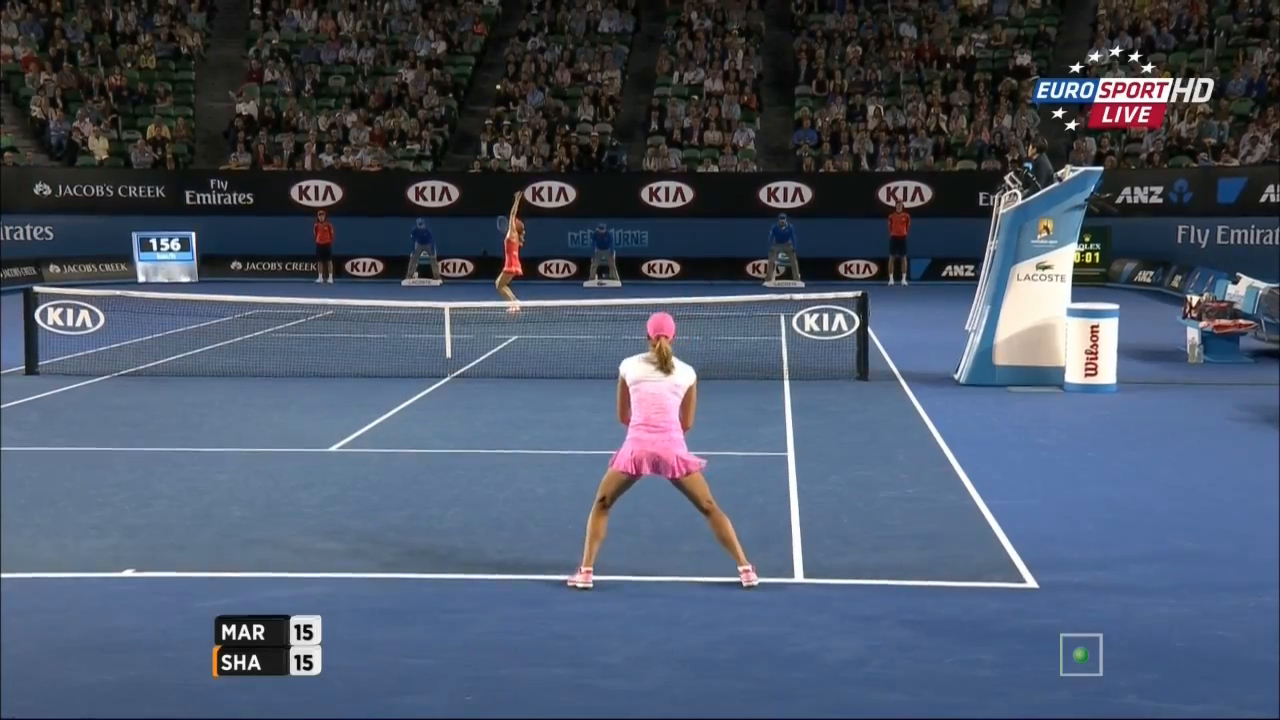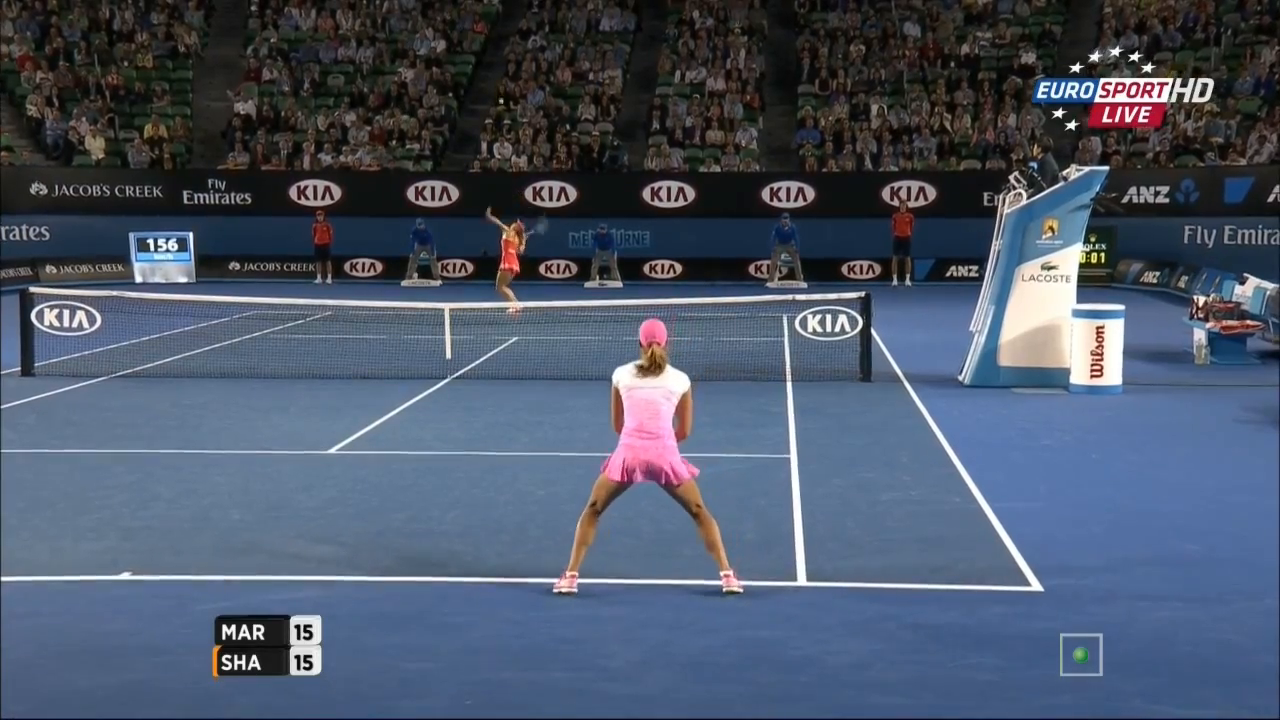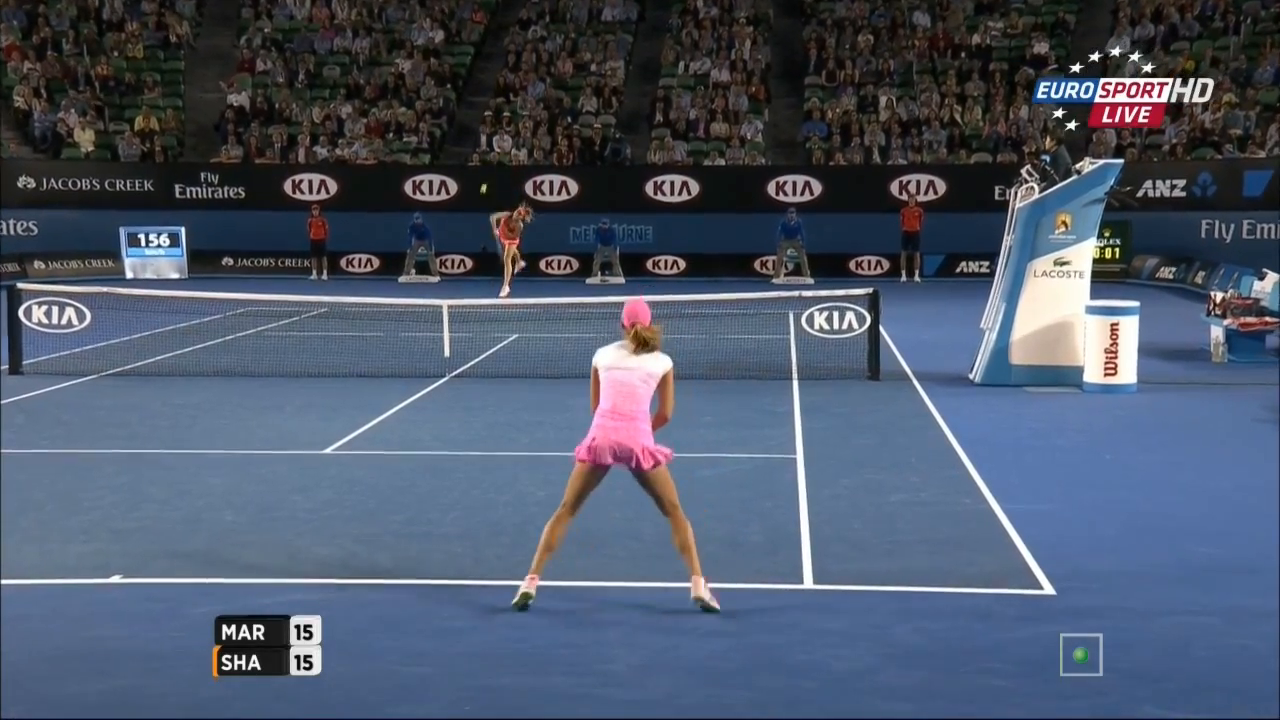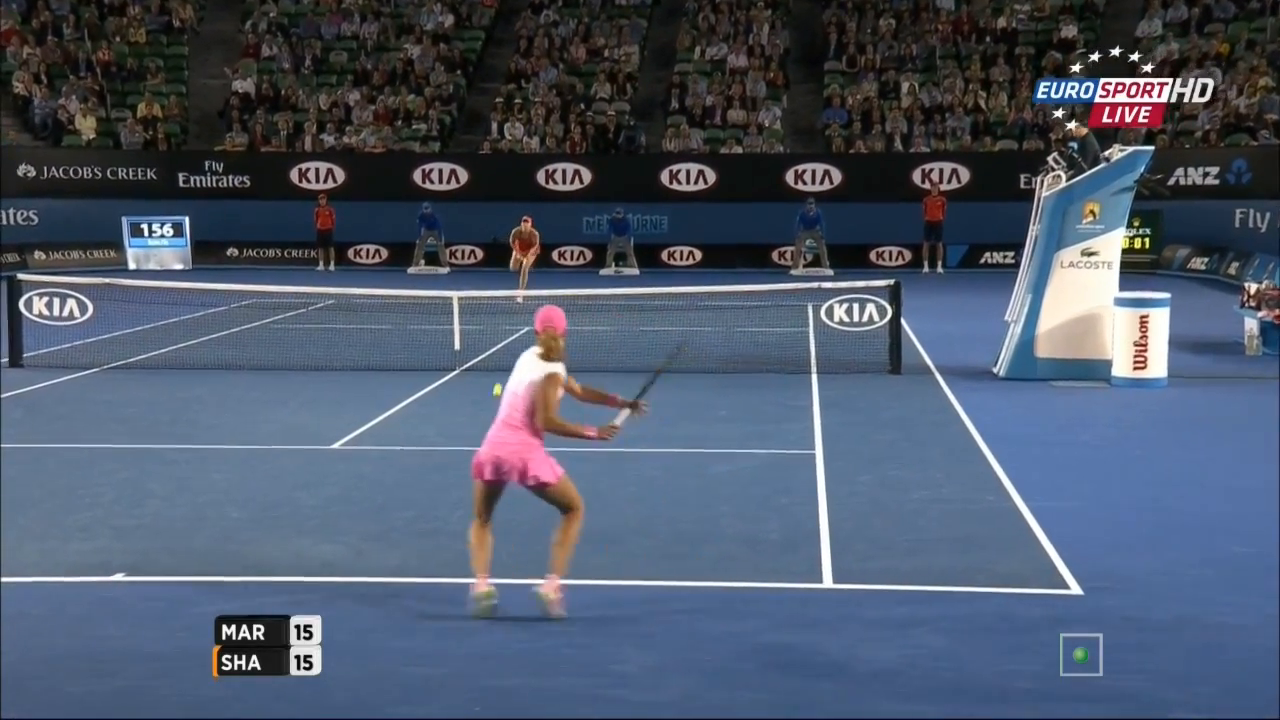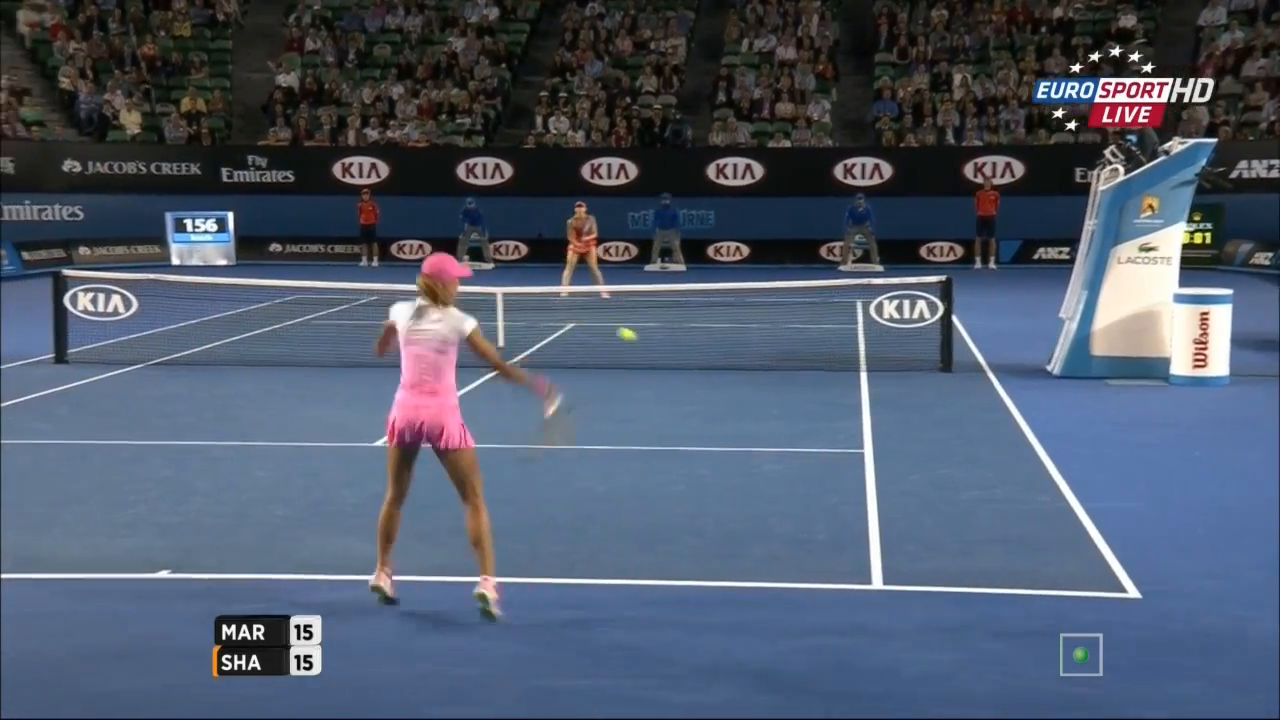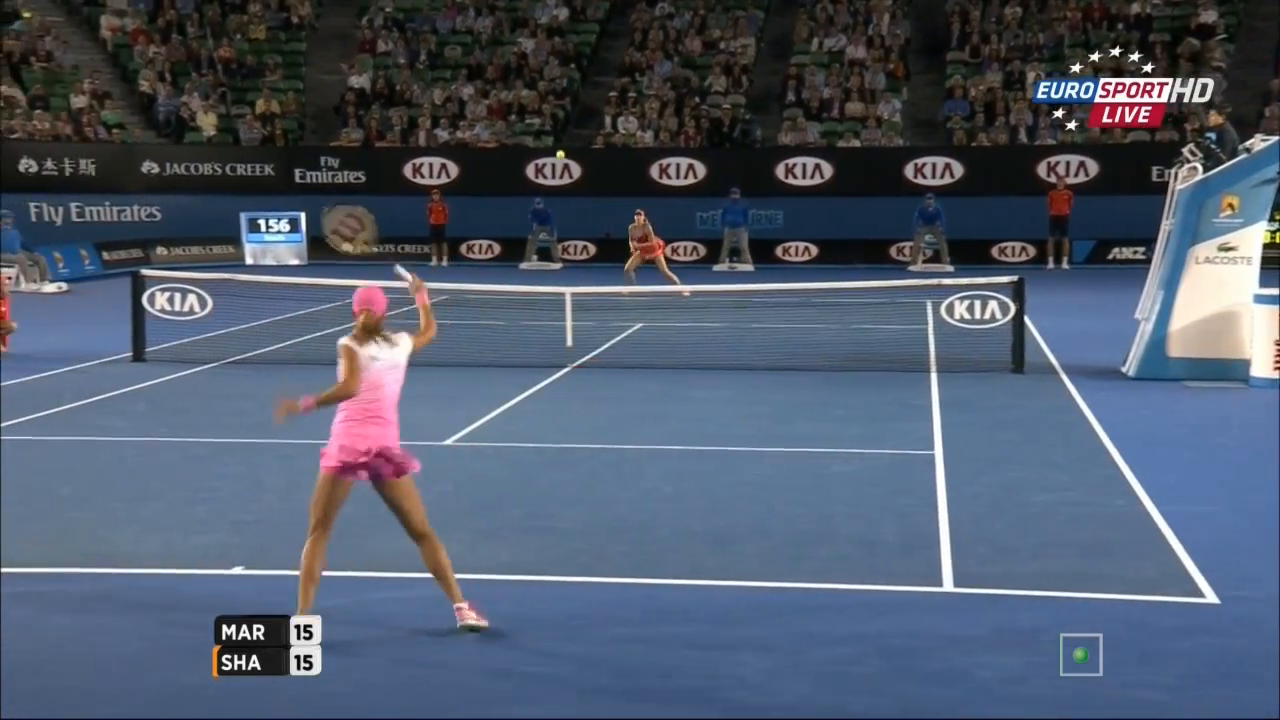
dt=0.4s
person 1, frame 1
left shoulder: (628, 366)
right shoulder: (687, 372)
right elbow: (687, 422)
left hip: (636, 446)
right hip: (672, 447)
left knee: (601, 505)
right knee: (710, 508)
left ankle: (585, 571)
right ankle: (745, 570)
person 1, frame 2
left shoulder: (621, 374)
right shoulder: (681, 379)
right elbow: (684, 431)
left hip: (628, 452)
right hip: (665, 454)
left knee: (593, 511)
right knee: (699, 512)
left ankle: (570, 576)
right ankle: (728, 576)
person 1, frame 3
left shoulder: (602, 355)
right shoulder: (662, 361)
right elbow: (665, 414)
left hip: (601, 436)
right hip: (639, 440)
left knee: (566, 510)
right knee: (674, 512)
left ankle: (532, 581)
right ankle: (698, 584)
person 1, frame 4
left shoulder: (530, 356)
right shoulder: (552, 369)
left elbow: (578, 391)
right elbow: (545, 421)
left wrist: (623, 402)
right wrist: (588, 433)
left hip: (493, 450)
right hip: (526, 454)
left knee: (481, 521)
right knee: (574, 511)
left ankle: (482, 583)
right ankle: (552, 584)
person 1, frame 5
left shoulder: (401, 312)
right shoulder: (458, 321)
left elbow: (381, 351)
right elbow: (498, 365)
right wrist: (536, 385)
left hip: (405, 411)
right hip: (441, 416)
left knee: (396, 496)
right knee: (474, 502)
left ankle: (382, 574)
right ankle: (487, 582)
person 1, frame 6
left shoulder: (349, 344)
right shoulder: (401, 343)
left elbow: (350, 387)
right elbow: (429, 330)
left wrist: (307, 404)
right wrist: (422, 296)
left hip: (347, 442)
right hip: (385, 445)
left knee: (318, 533)
right knee: (422, 534)
left ankle: (303, 614)
right ankle: (461, 608)
